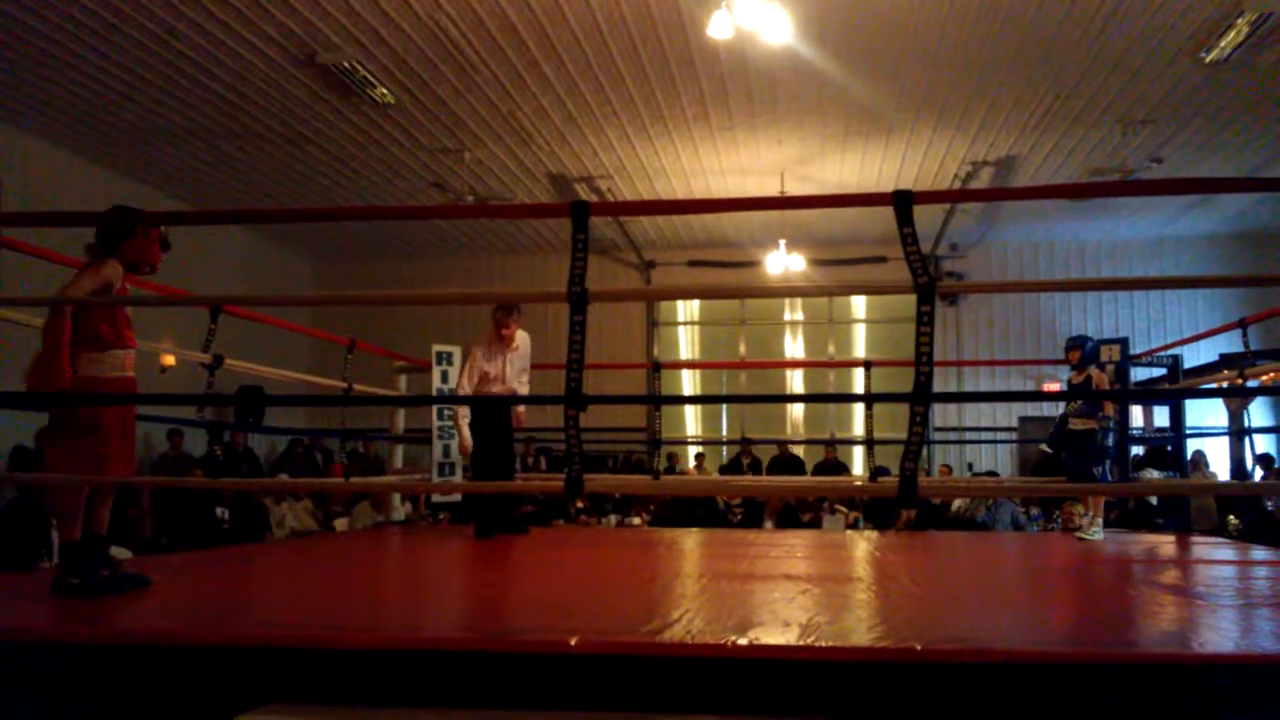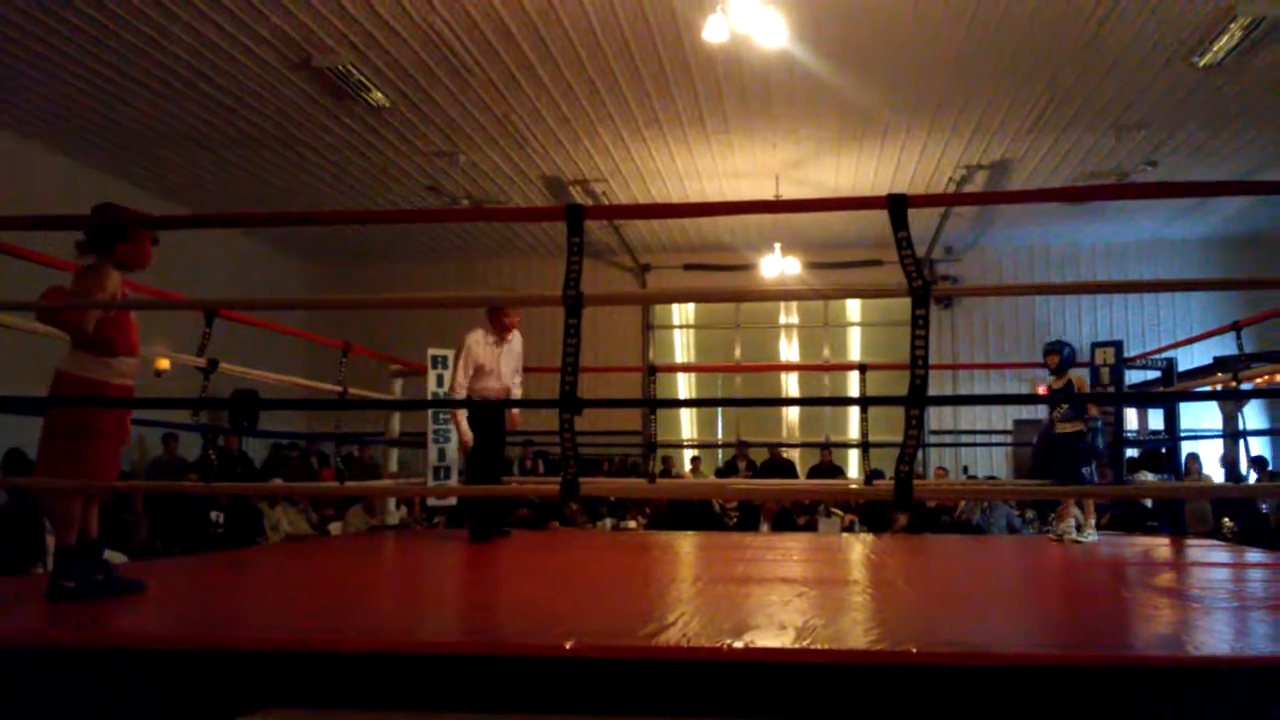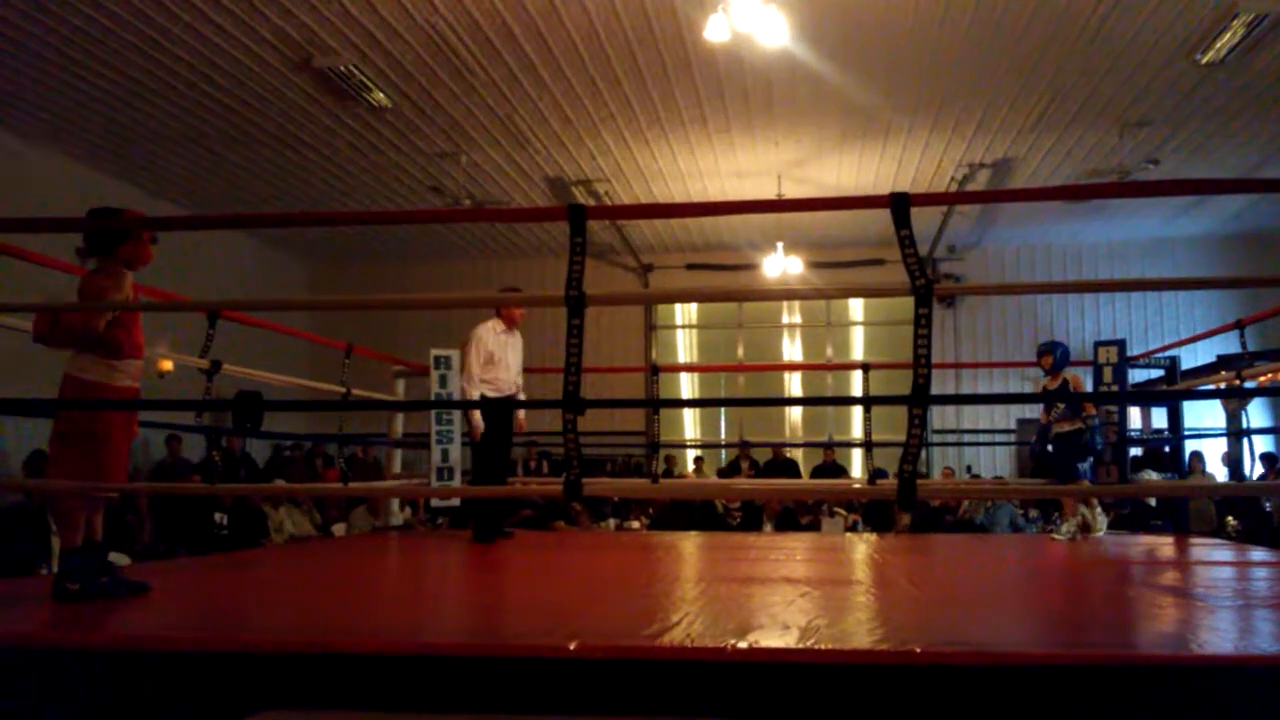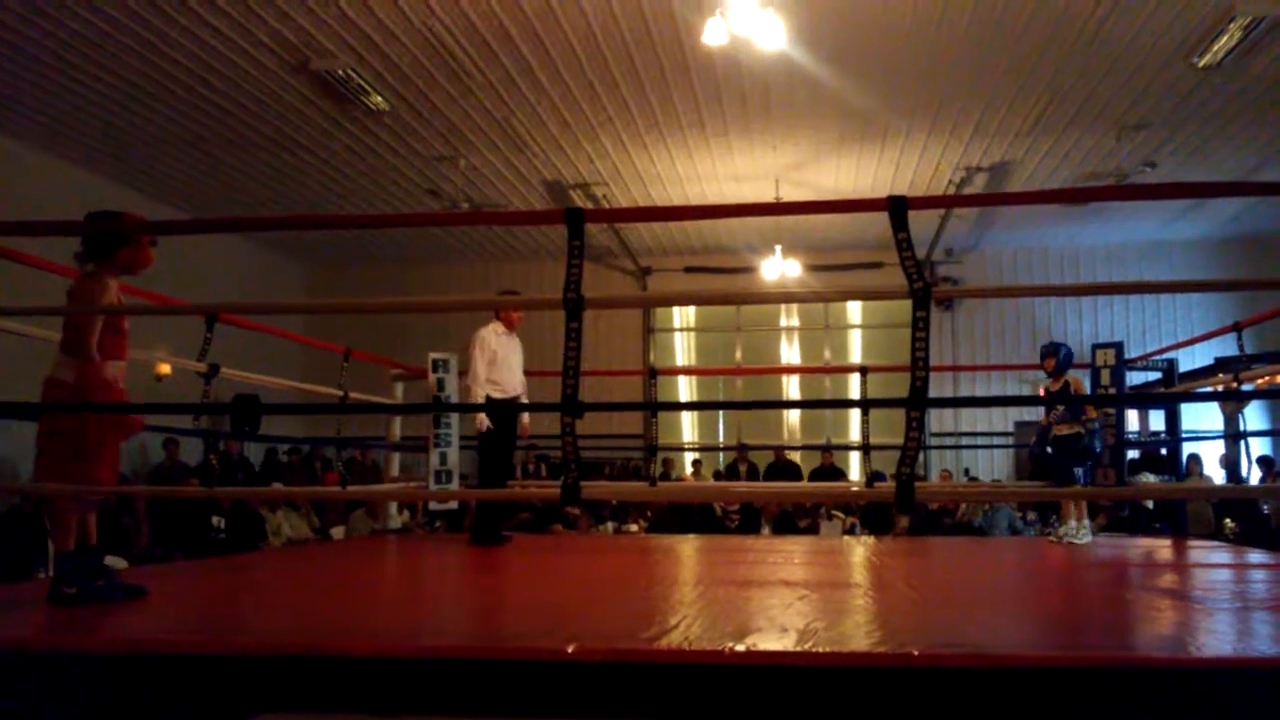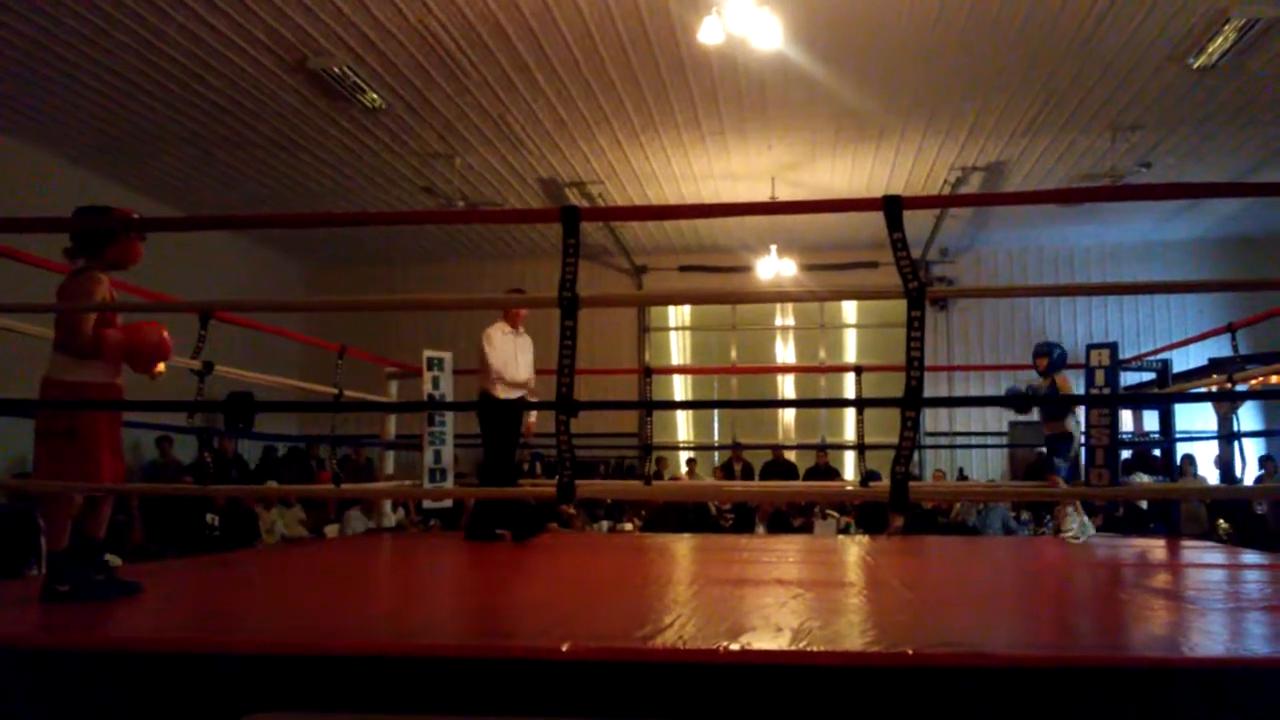
dt=0.5s
person 1, frame 1
left shoulder: (116, 278)
right shoulder: (108, 268)
left elbow: (102, 329)
right elbow: (65, 297)
right wrist: (56, 352)
left hip: (112, 387)
right hip: (90, 386)
left knee: (107, 475)
right knee: (80, 474)
left ankle: (95, 562)
right ankle: (71, 567)
person 1, frame 2
left shoulder: (107, 277)
right shoulder: (105, 275)
left elbow: (80, 324)
right elbow: (83, 326)
right wrist: (60, 313)
left hip: (103, 390)
right hip: (89, 389)
left knee: (90, 479)
right knee: (75, 478)
left ankle: (90, 566)
right ankle: (66, 571)
person 1, frame 3
left shoulder: (103, 278)
right shoulder: (118, 277)
left elbow: (91, 330)
right elbow: (91, 329)
right wrist: (61, 327)
left hip: (108, 393)
right hip: (97, 392)
left knee: (94, 481)
right knee: (83, 482)
left ankle: (96, 568)
right ankle: (71, 573)
person 1, frame 4
left shoulder: (104, 285)
right shoulder: (101, 285)
right elbow: (85, 348)
left wrist: (112, 395)
right wrist: (108, 395)
left hip: (91, 397)
right hip: (80, 396)
left knee: (85, 486)
right knee: (74, 486)
left ankle: (92, 572)
right ankle: (68, 578)
person 1, frame 5
left shoulder: (94, 281)
right shoulder: (92, 280)
left elbow: (91, 338)
right elbow: (79, 340)
left wrist: (126, 345)
right wrist: (124, 343)
left hip: (92, 394)
right hip: (77, 393)
left knee: (104, 482)
right knee: (70, 483)
left ankle: (90, 568)
right ankle: (59, 576)
person 2, frame 1
left shoulder: (524, 341)
right shoulder: (480, 351)
right elbow: (463, 392)
left wrist: (520, 406)
right wrist: (464, 434)
left hip: (503, 406)
right hip: (479, 408)
left knee: (507, 461)
right knee: (483, 465)
left ankle: (505, 517)
right ankle: (485, 522)
person 2, frame 2
left shoulder: (516, 339)
right shoulder: (474, 342)
right elbow: (459, 386)
left wrist: (514, 407)
right wrist: (462, 427)
left hip: (497, 406)
right hip: (474, 407)
left knee: (497, 465)
right knee: (477, 467)
left ankle: (493, 522)
right ankle: (479, 527)
person 2, frame 3
left shoulder: (516, 337)
right shoulder: (482, 333)
right elbow: (470, 377)
left wrist: (520, 412)
right wrist: (475, 417)
left hip: (506, 405)
right hip: (486, 405)
left knee: (501, 466)
right knee: (485, 467)
left ankle: (495, 523)
right ankle: (483, 527)
person 2, frame 4
left shoulder: (515, 341)
right shoulder: (484, 336)
right elbow: (476, 378)
left wrist: (524, 415)
right wrist: (480, 415)
left hip: (510, 407)
right hip: (493, 406)
left knee: (503, 468)
right knee: (491, 469)
left ankle: (491, 528)
right ankle: (484, 530)
person 2, frame 5
left shoulder: (526, 340)
right shoulder: (492, 335)
left elbow: (530, 377)
right elbow: (497, 369)
left wrist: (531, 414)
right wrist: (522, 383)
left hip: (516, 406)
right hip: (496, 405)
left knee: (496, 466)
right knee: (503, 466)
left ankle: (480, 525)
right ankle: (521, 522)
person 3, frame 1
left shoulder: (1098, 377)
right shoulder: (1071, 379)
left elbow: (1108, 407)
left wrist: (1104, 432)
right wrist: (1059, 433)
left hip: (1091, 432)
right hip: (1073, 433)
left knee: (1096, 477)
right knee: (1075, 476)
left ankle: (1097, 524)
right ankle: (1090, 515)
person 3, frame 2
left shoulder: (1077, 380)
right shoulder: (1050, 385)
left elbow: (1092, 409)
left wrist: (1092, 434)
right wrist: (1044, 439)
left hip: (1078, 435)
right hip: (1059, 438)
left knee: (1083, 480)
right knee: (1063, 480)
left ankle: (1090, 526)
right ankle: (1066, 524)
person 3, frame 3
left shoulder: (1072, 380)
right shoulder: (1045, 387)
left elbow: (1088, 407)
right elbow: (1045, 416)
left wrist: (1092, 433)
right wrist: (1039, 440)
left hip: (1076, 433)
right hip: (1058, 437)
left knee: (1079, 476)
right knee: (1064, 480)
right ankle: (1071, 523)
person 3, frame 4
left shoulder: (1074, 382)
right shoulder: (1048, 388)
left elbow: (1090, 411)
left wrist: (1091, 437)
right wrist: (1040, 441)
left hip: (1076, 437)
right hip: (1057, 439)
left knee: (1075, 482)
right knee: (1062, 483)
left ankle: (1084, 527)
right ankle: (1068, 526)
person 3, frame 5
left shoulder: (1061, 380)
right shoulder: (1041, 384)
left elbow: (1071, 403)
right elbow: (1026, 405)
left wrist: (1041, 394)
right wrist: (1019, 399)
left hip: (1066, 434)
right hip: (1053, 436)
left knee: (1056, 474)
right knee: (1064, 481)
left ankle: (1070, 514)
right ankle: (1081, 523)
